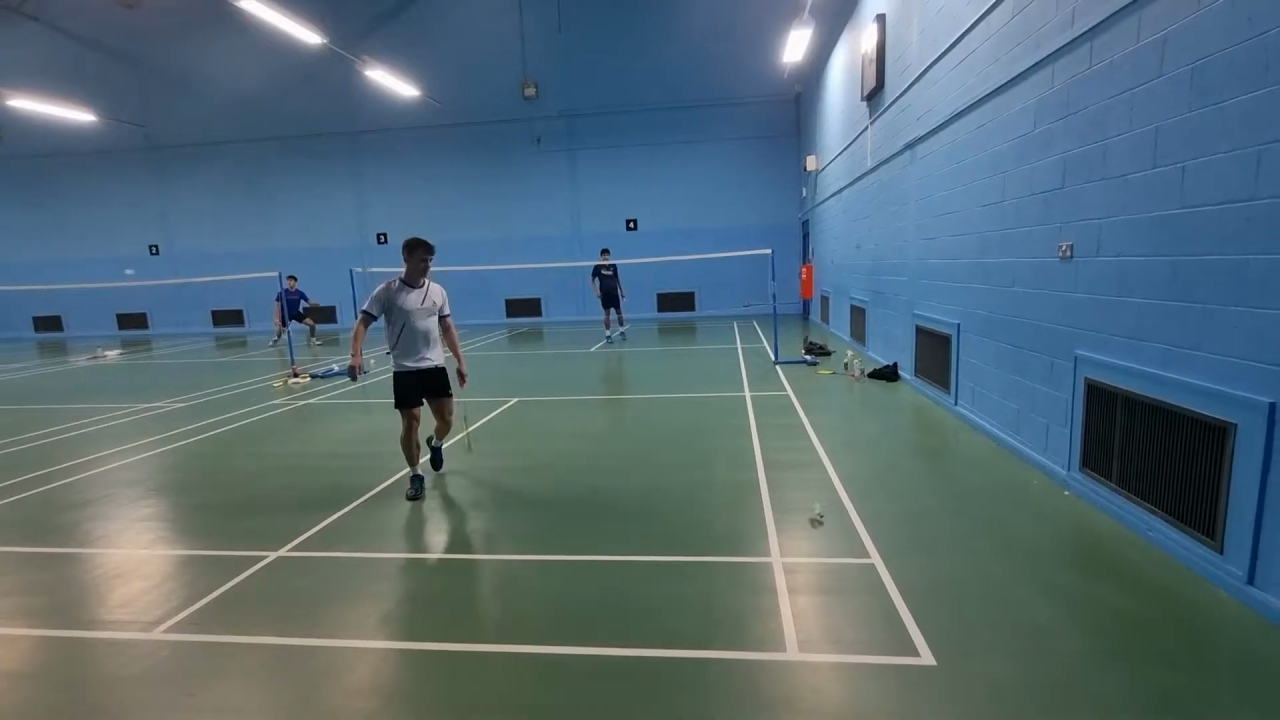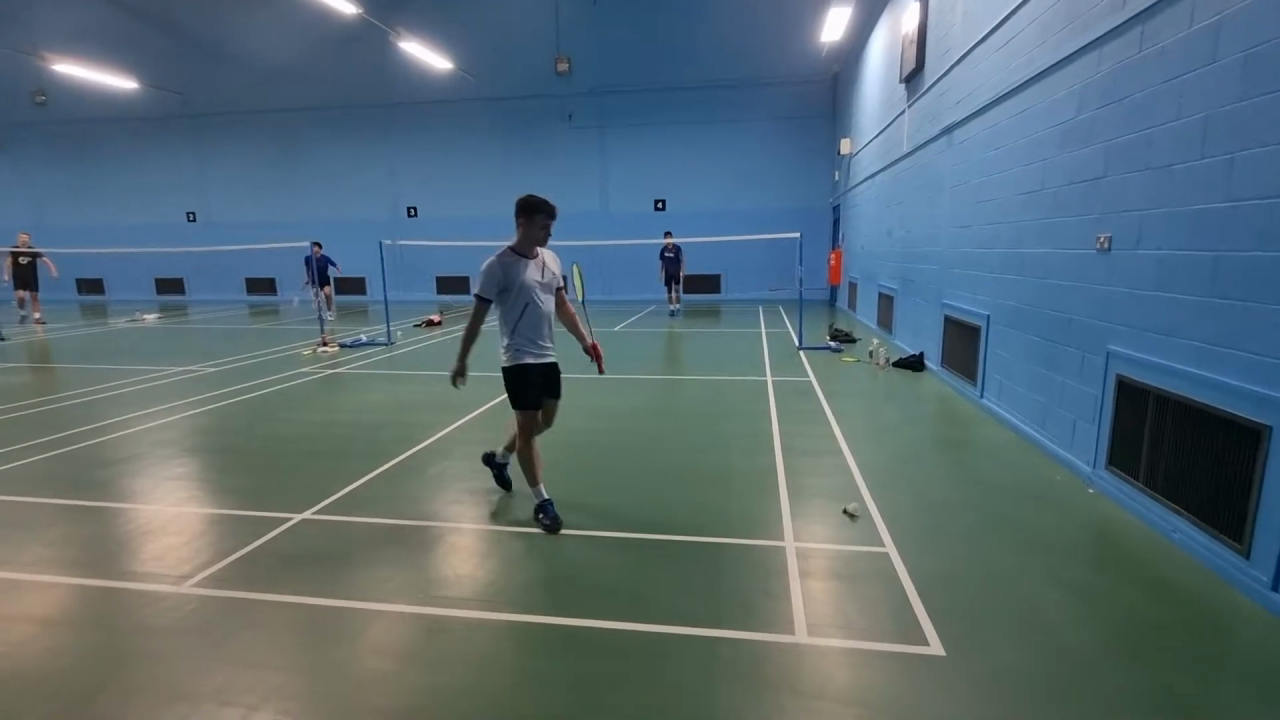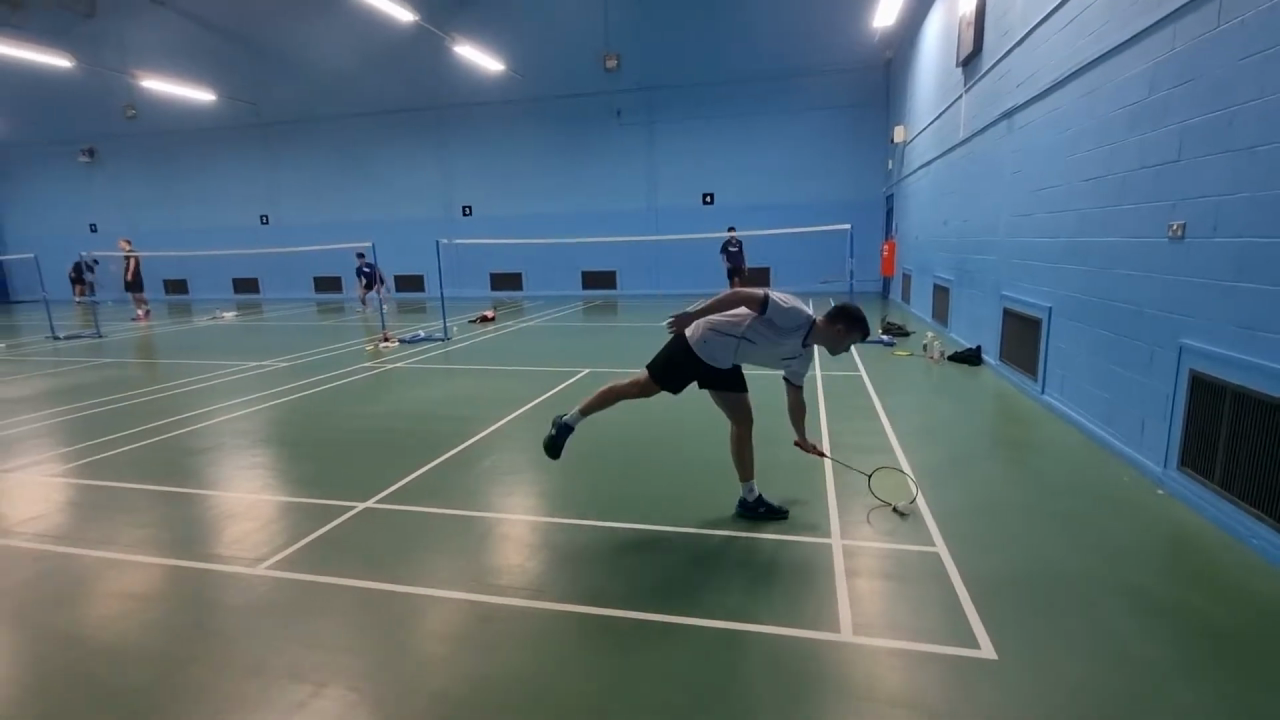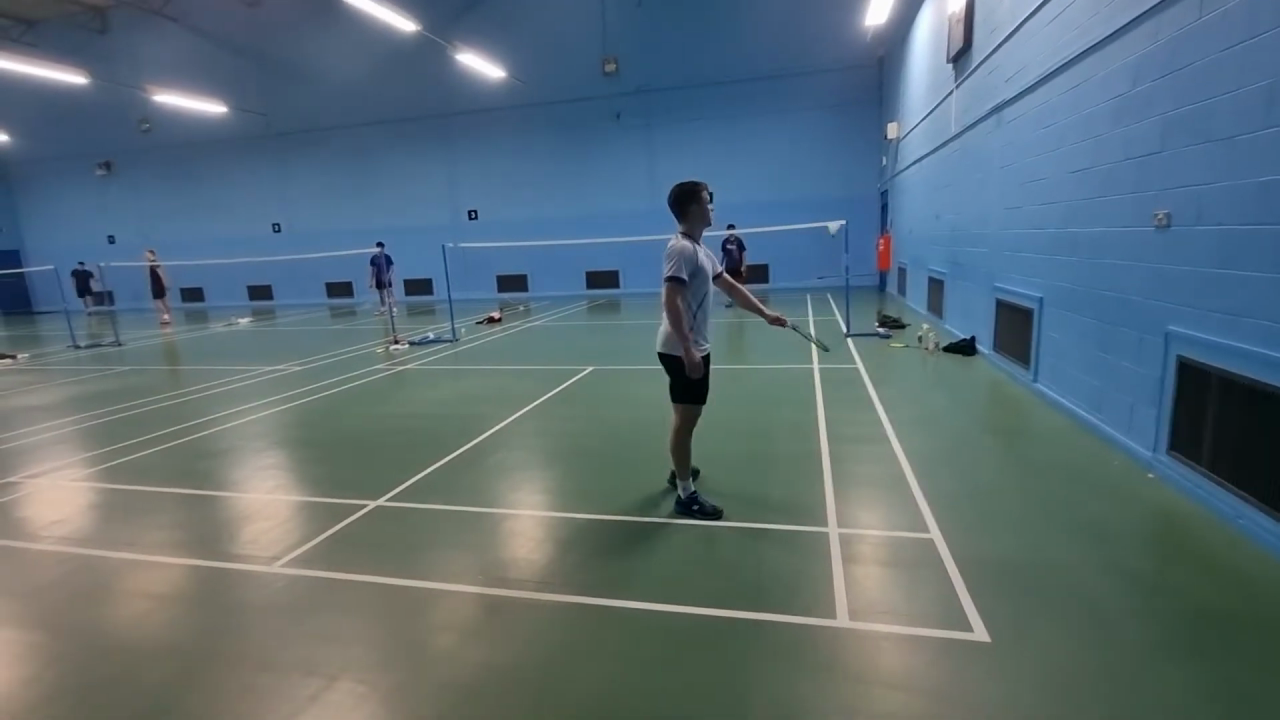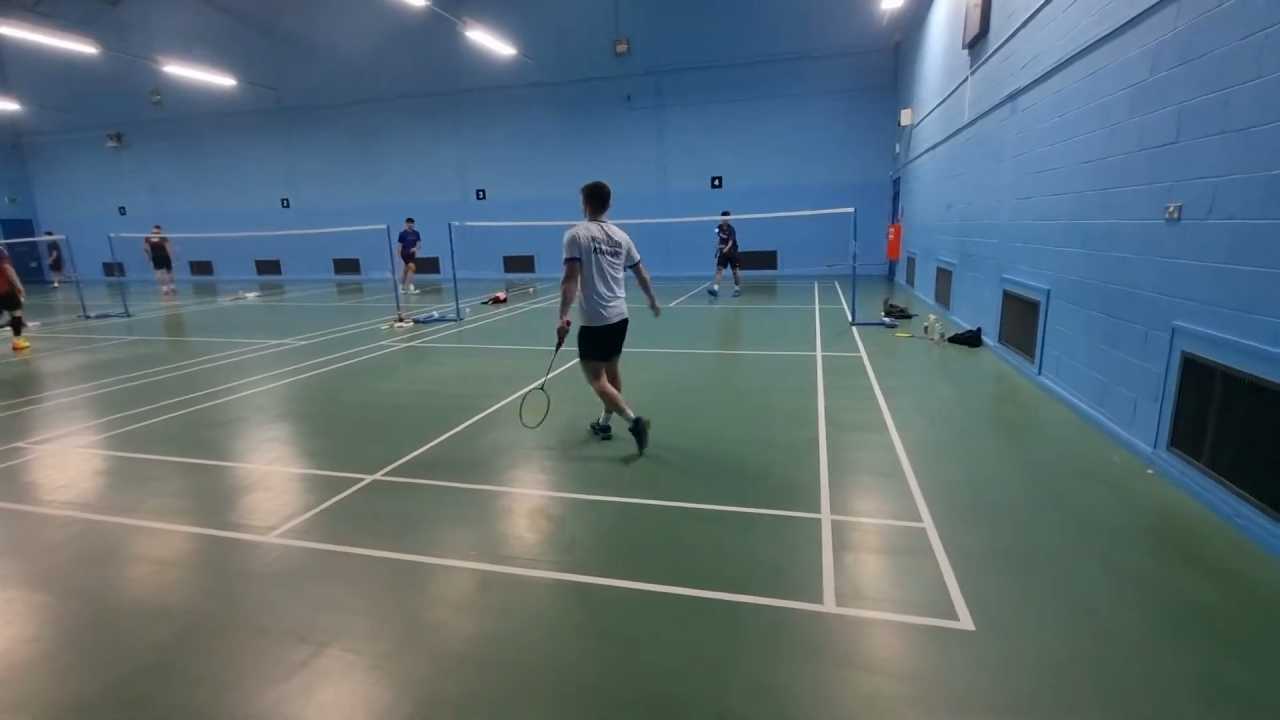
dt=1s
person 1, frame 1
left shoulder: (438, 292)
right shoulder: (386, 291)
left elbow: (448, 329)
right elbow: (362, 324)
left wrist: (460, 362)
right wrist: (355, 356)
left hip: (435, 366)
right hip: (405, 369)
left knee: (446, 419)
right knee: (411, 421)
left ankle: (435, 443)
right ankle: (416, 475)
person 1, frame 2
left shoulder: (552, 259)
right shoulder: (498, 265)
left elbow: (562, 306)
right elbow: (477, 317)
left wrist: (585, 340)
right wrist: (462, 360)
left hip: (548, 357)
right hip: (519, 361)
left knee: (544, 421)
right knee: (527, 426)
left ankle: (498, 457)
right ankle: (542, 501)
person 1, frame 3
left shoulder: (803, 356)
right shoulder: (796, 314)
left elbow: (795, 399)
right elbow: (740, 296)
left wrist: (802, 437)
right wrist: (694, 315)
left hip: (723, 362)
right hip: (697, 345)
left knee: (743, 421)
right knee: (637, 388)
left ankle: (750, 498)
right ankle: (567, 423)
person 1, frame 4
left shoulder: (698, 249)
right shoulder: (682, 249)
left elbow: (729, 285)
right elbow: (671, 302)
left wrist: (765, 314)
right wrist: (689, 349)
left hip: (682, 348)
right hip: (681, 350)
left knee: (687, 411)
right knee: (687, 418)
left ankle: (680, 470)
right ankle: (685, 496)
person 1, frame 5
left shoulder: (576, 235)
right shoulder: (622, 236)
left elbow: (571, 278)
right elbow: (641, 275)
left wrist: (563, 317)
right wrist: (653, 301)
left hip: (594, 320)
right hip: (618, 316)
left knee: (595, 378)
right knee: (610, 370)
left ankle: (634, 420)
right ankle: (606, 423)
